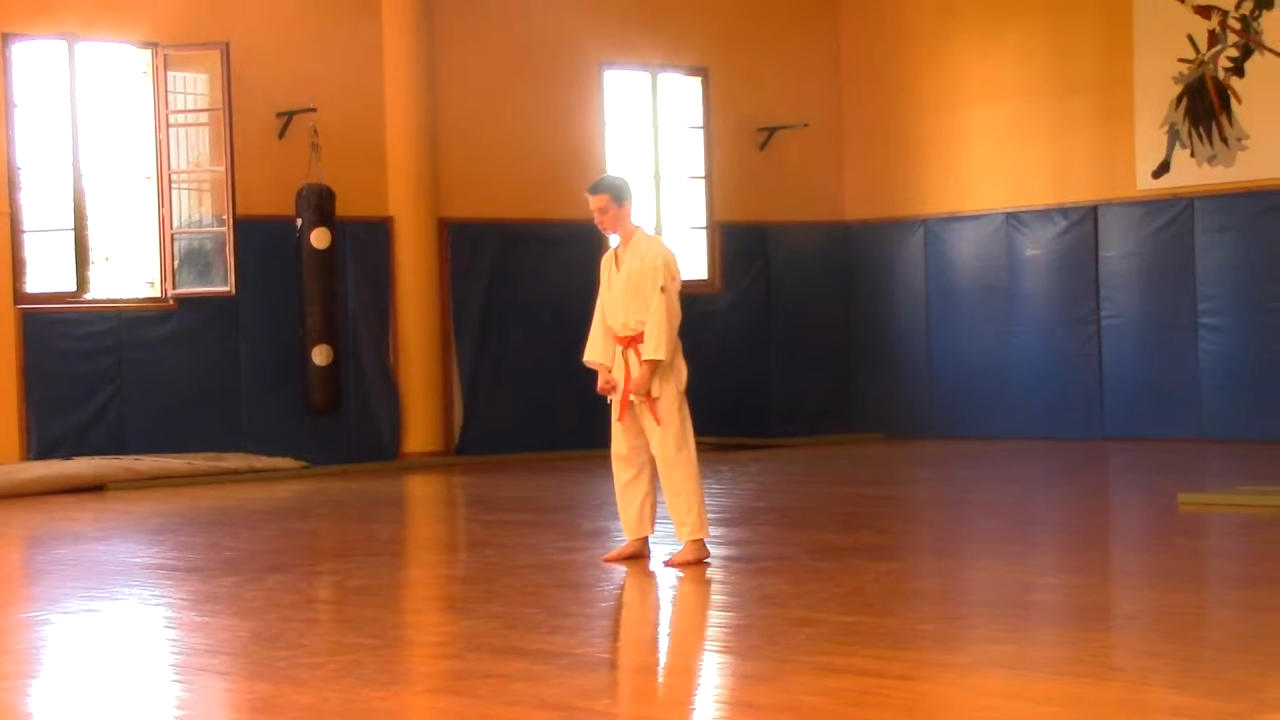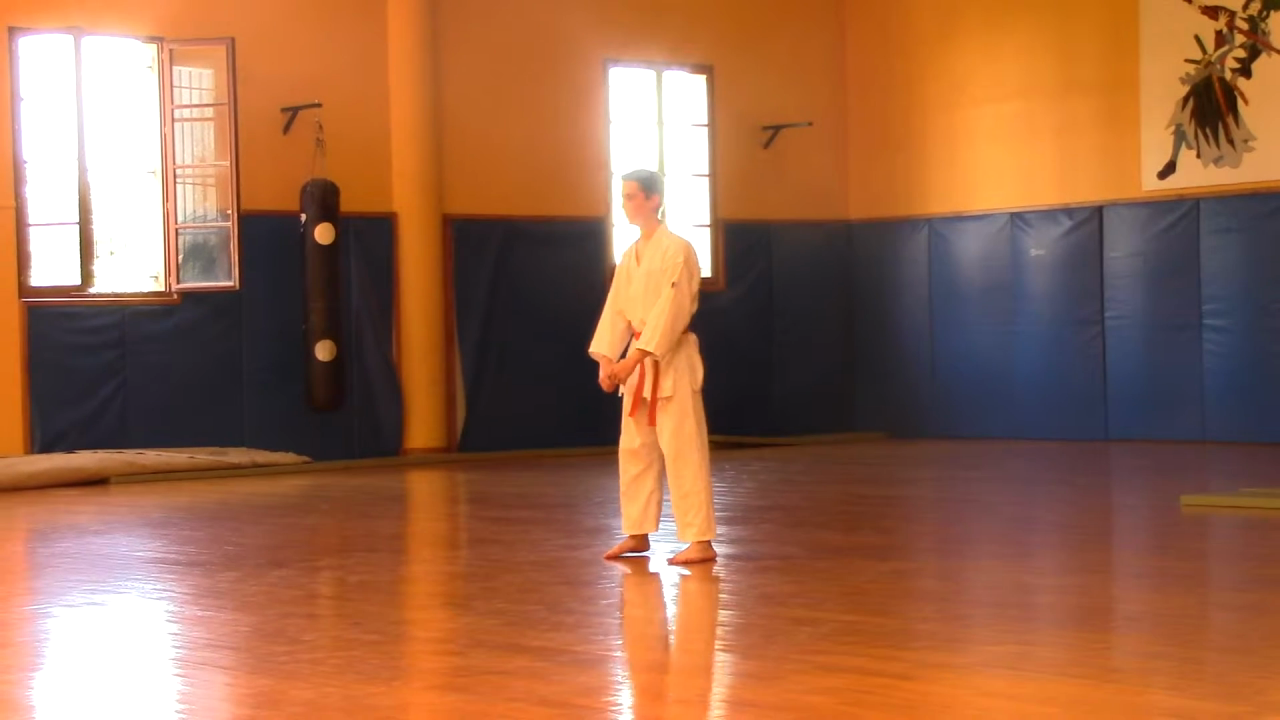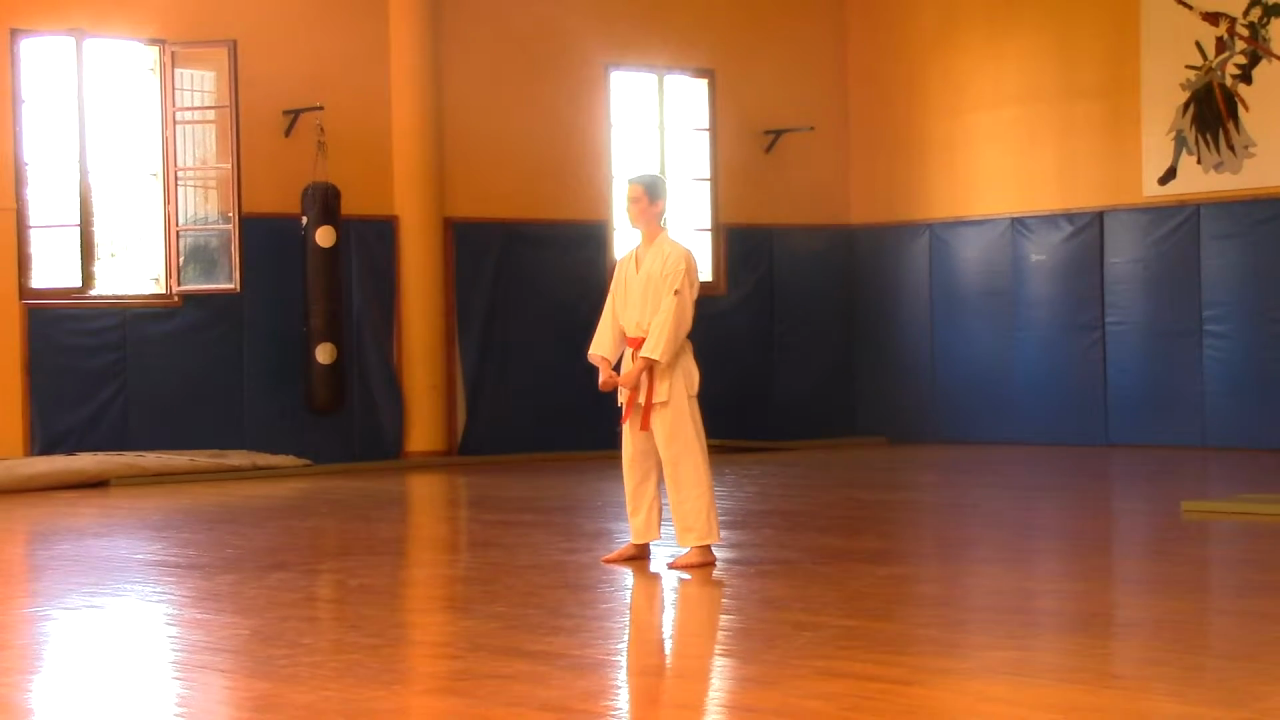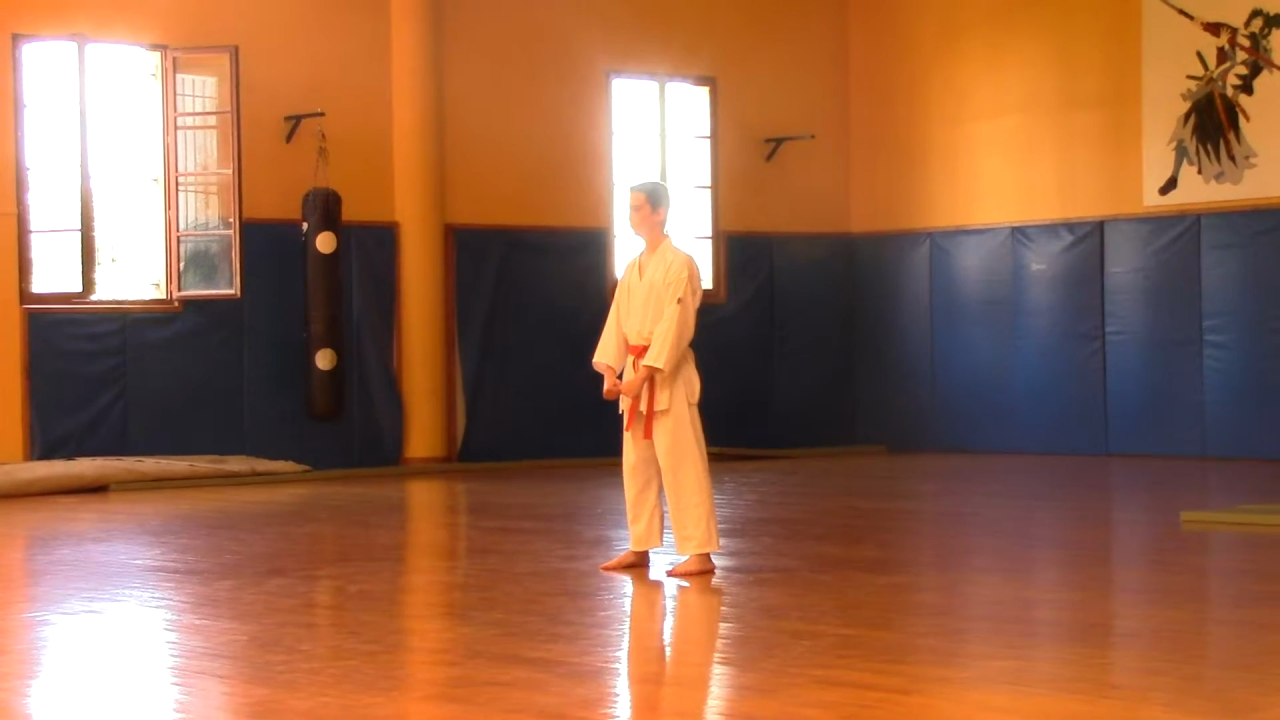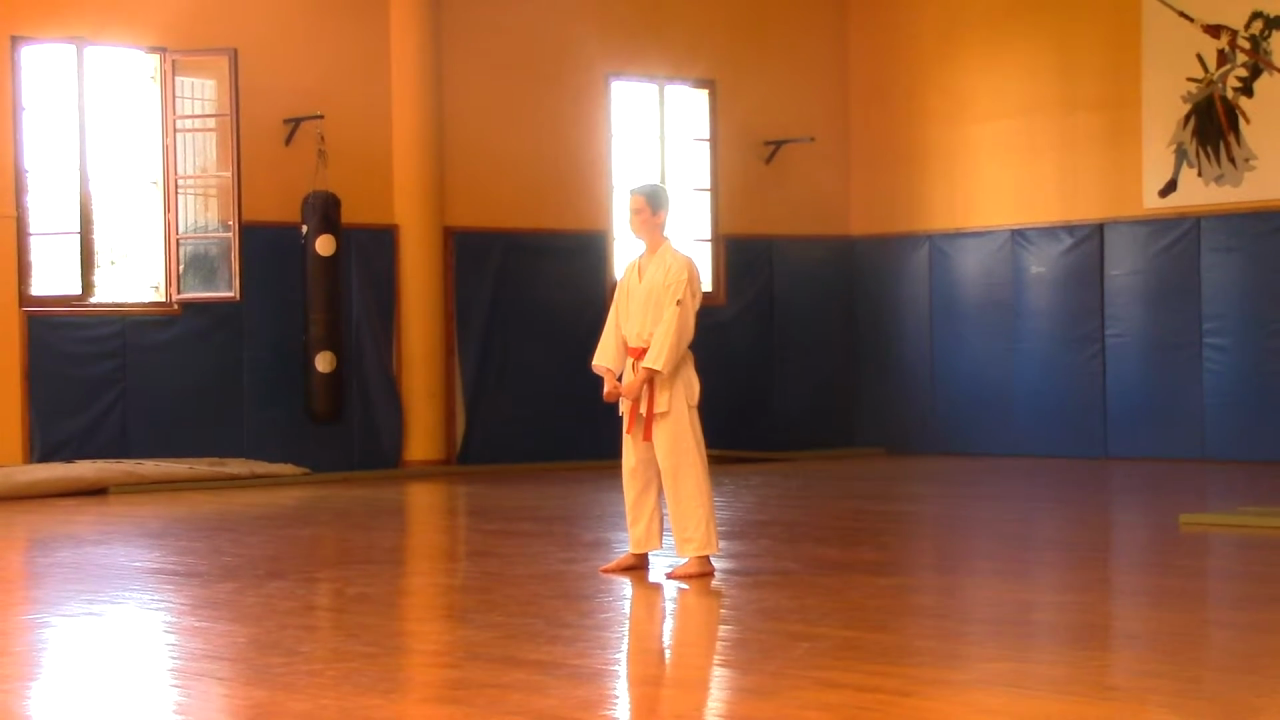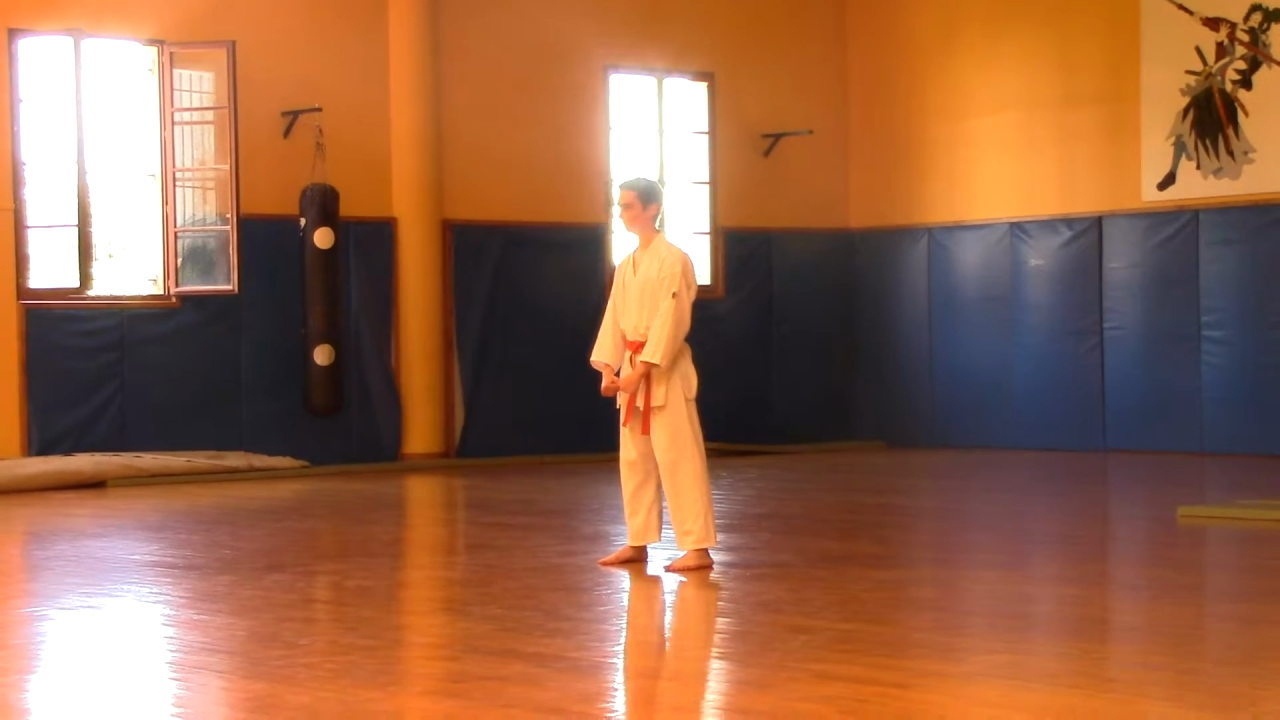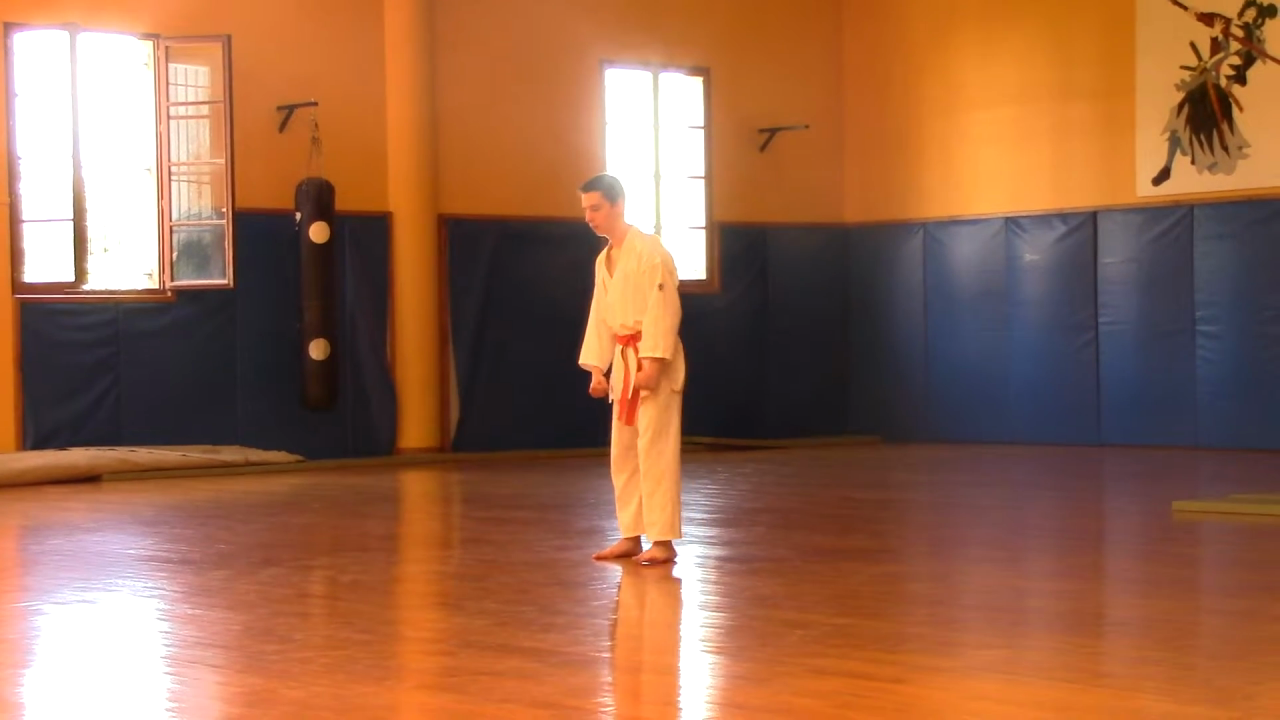
dt=0.5s
person 1, frame 1
left shoulder: (655, 253)
right shoulder: (609, 260)
left elbow: (663, 316)
right elbow: (603, 317)
left wrist: (647, 368)
right wrist: (603, 368)
left hip: (655, 363)
right hip: (623, 363)
left knee: (671, 451)
right knee: (627, 454)
left ankle: (694, 540)
right ankle: (638, 537)
person 1, frame 2
left shoulder: (677, 249)
right shoulder: (630, 255)
left elbow: (670, 312)
right elbow: (616, 310)
left wrist: (632, 359)
right wrist: (606, 360)
left hip: (671, 358)
right hip: (637, 360)
left knee: (683, 451)
right knee: (635, 449)
left ankle: (701, 541)
right ankle: (637, 532)
person 1, frame 3
left shoulder: (677, 257)
right shoulder: (627, 262)
left elbow: (672, 319)
right elbow: (613, 315)
left wrist: (641, 366)
right wrist: (605, 363)
left hip: (667, 367)
right hip: (633, 365)
left knee: (682, 456)
right knee: (636, 458)
left ankle: (701, 544)
right ankle: (640, 539)
person 1, frame 4
left shoulder: (679, 264)
right shoulder: (632, 268)
left elbow: (675, 327)
right elbow: (617, 322)
left wrist: (644, 374)
right wrist: (610, 371)
left hip: (668, 375)
right hip: (635, 373)
left knee: (681, 464)
right knee: (637, 465)
left ankle: (700, 553)
right ankle: (639, 547)
person 1, frame 5
left shoulder: (679, 266)
right shoulder: (632, 270)
left elbow: (674, 329)
right elbow: (616, 323)
left wrist: (644, 376)
right wrist: (611, 373)
left hip: (668, 378)
right hip: (634, 375)
left knee: (682, 467)
right knee: (636, 467)
left ankle: (700, 555)
right ankle: (639, 549)
person 1, frame 6
left shoulder: (672, 259)
right shoulder: (627, 264)
left elbow: (671, 322)
right elbow: (614, 319)
left wrist: (642, 369)
right wrist: (608, 369)
left hip: (664, 370)
right hip: (633, 369)
left knee: (679, 459)
right knee: (634, 461)
left ankle: (697, 548)
right ankle: (637, 542)
person 1, frame 7
left shoulder: (650, 250)
right shoulder: (603, 260)
left elbow: (664, 311)
right elbow: (600, 318)
left wrist: (653, 364)
right wrist: (597, 370)
left hip: (655, 360)
right hip: (625, 361)
left knee: (654, 451)
right knee: (624, 454)
left ankle: (662, 540)
right ankle: (631, 536)
